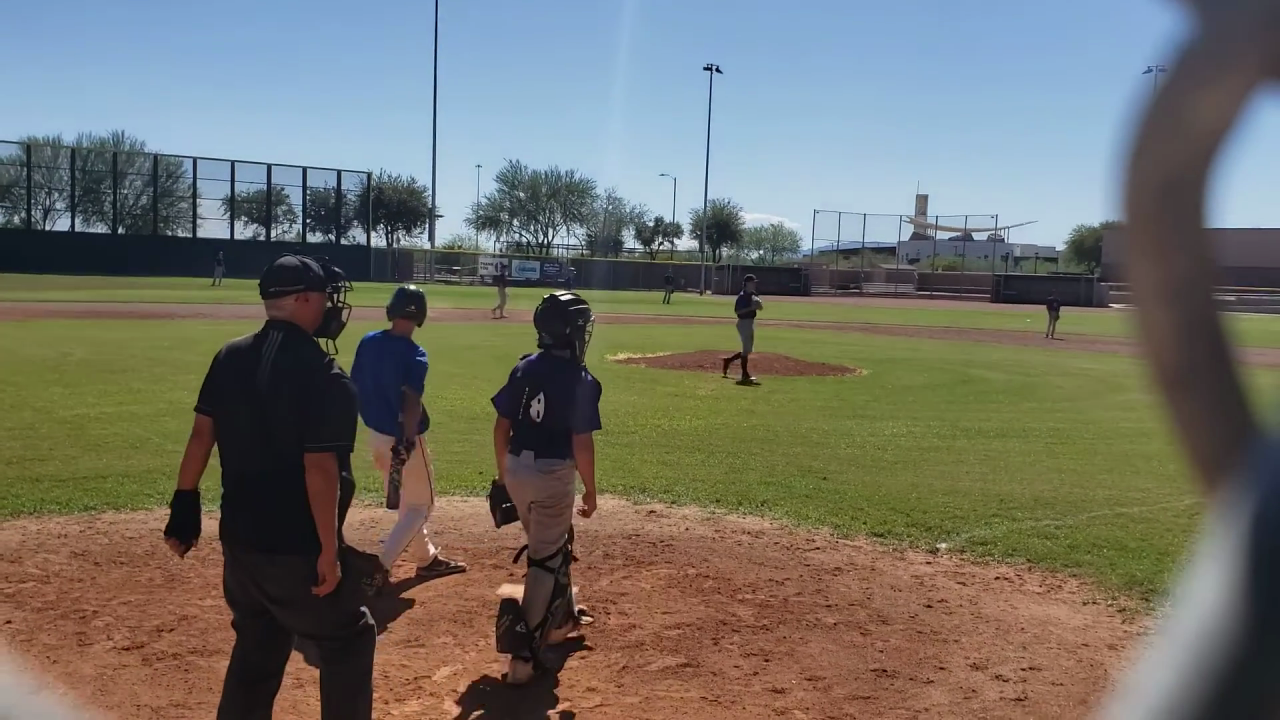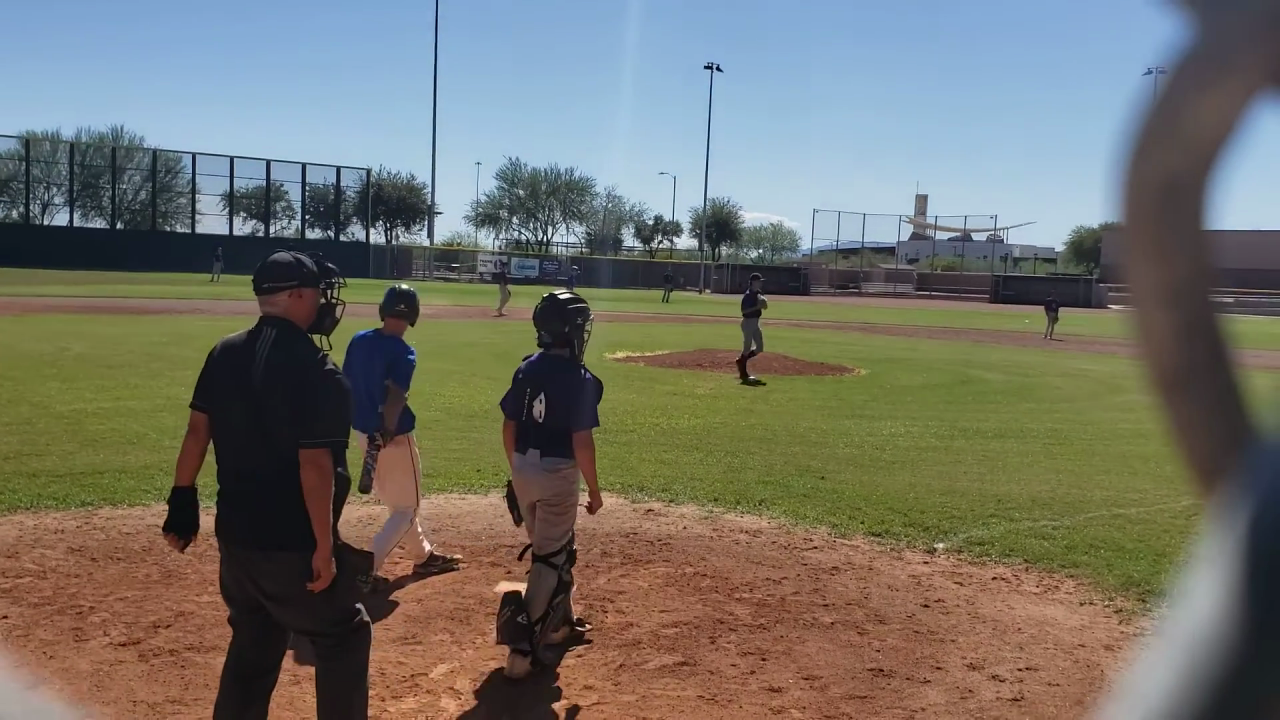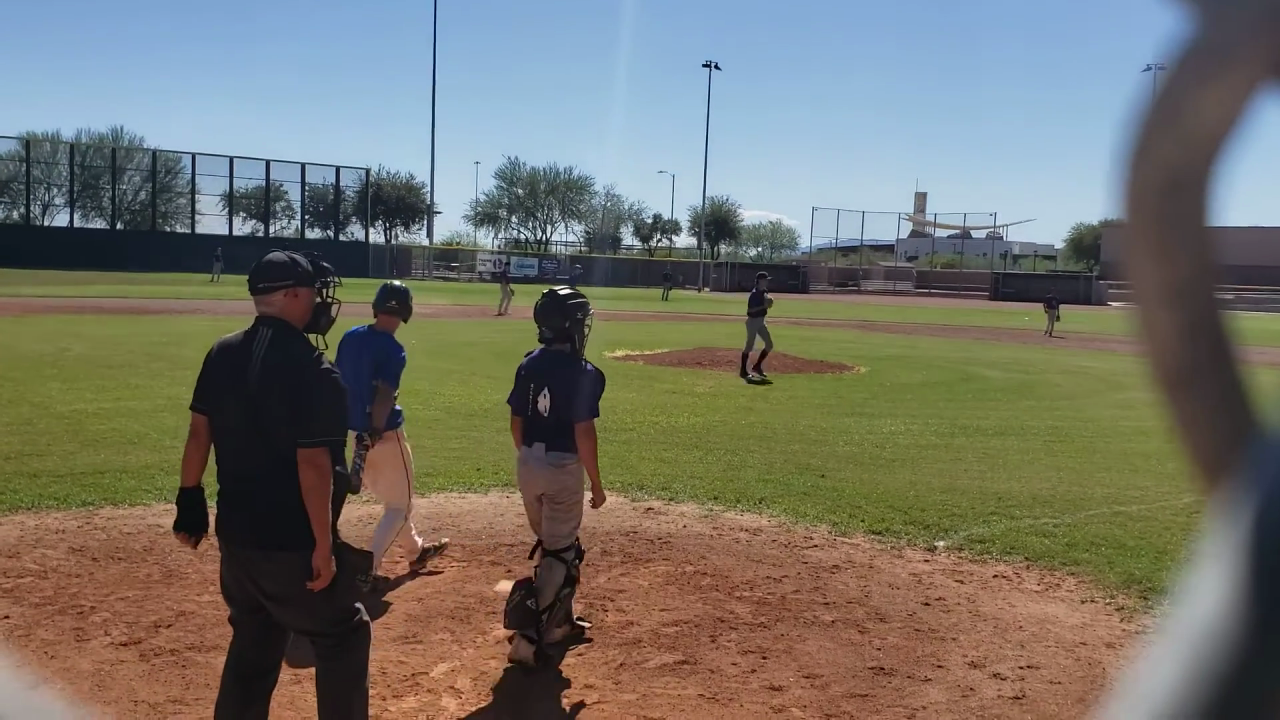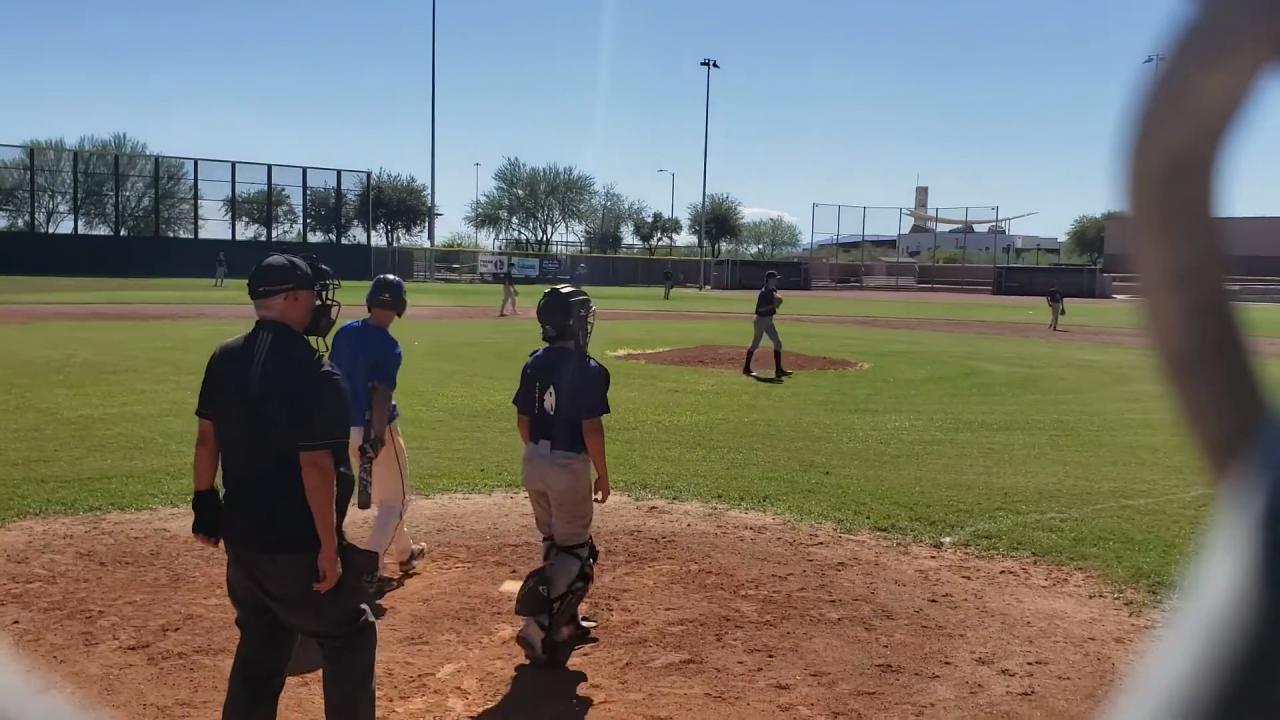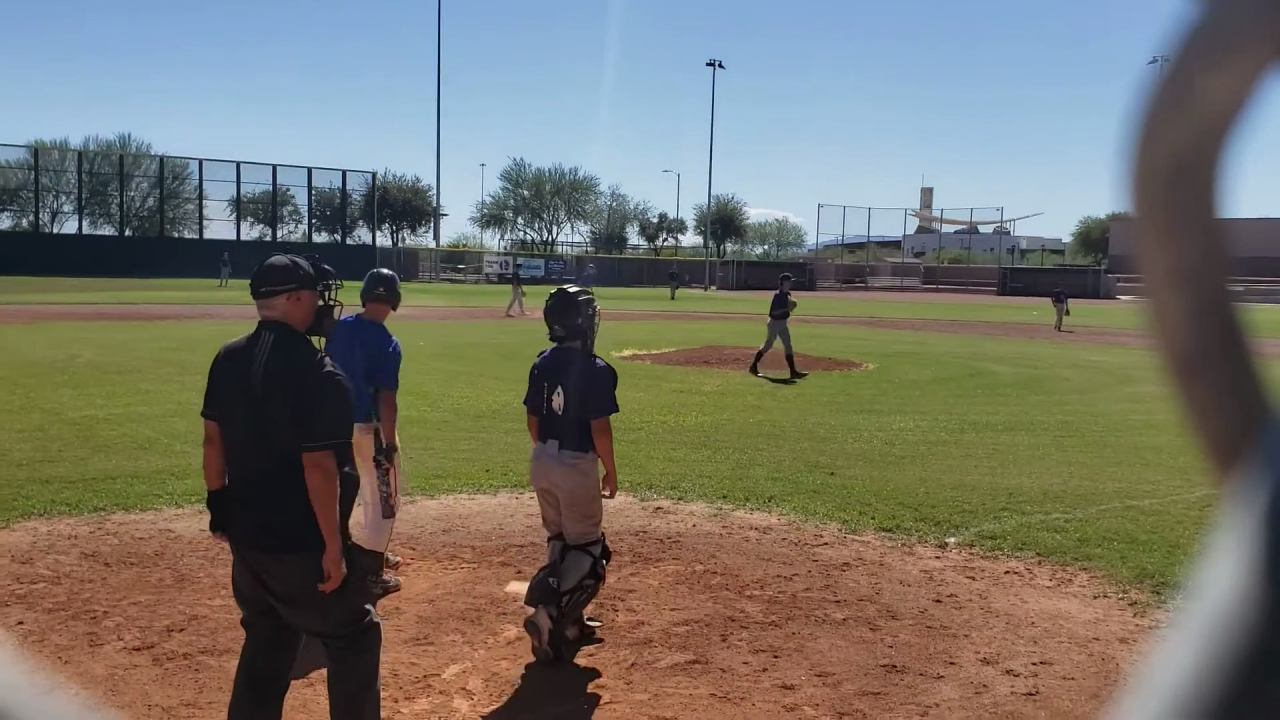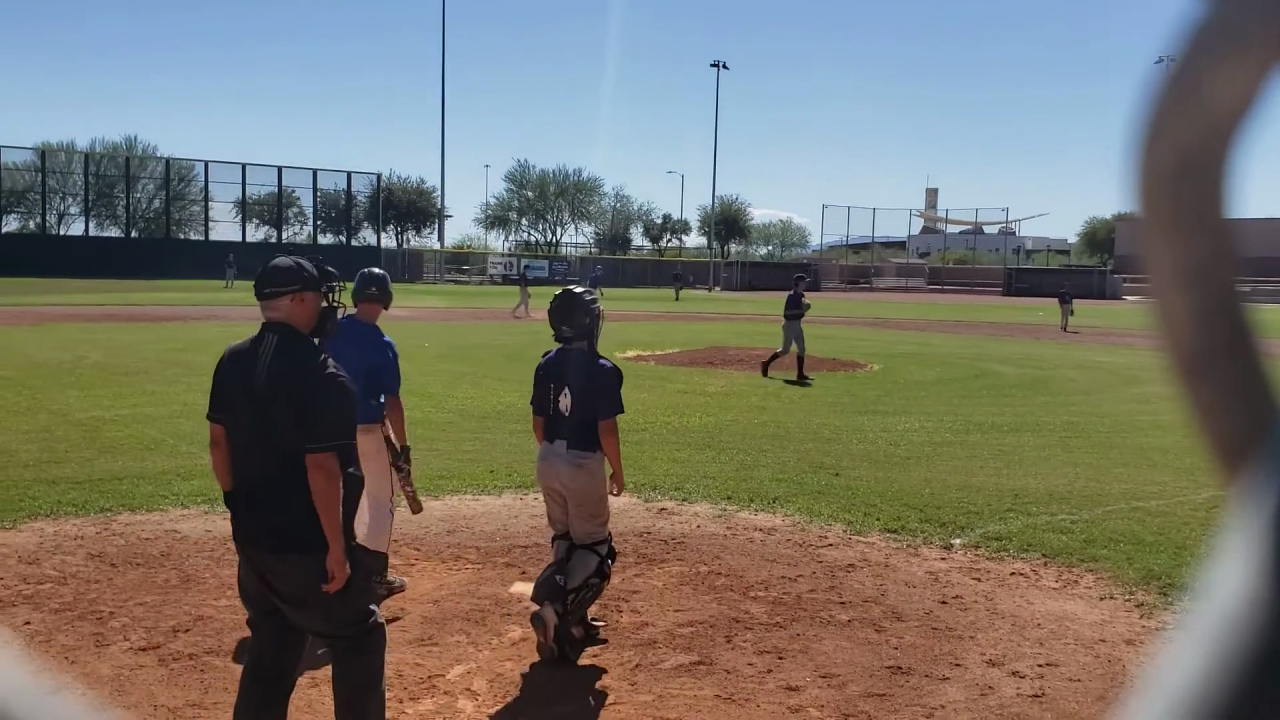
dt=0.1s
person 1, frame 1
left shoulder: (230, 358)
right shoulder: (321, 374)
left elbow: (201, 435)
right elbow: (320, 469)
left wrist: (184, 503)
right wrist: (328, 550)
left hip: (240, 536)
right hip: (297, 545)
left knee: (257, 644)
right knee: (347, 641)
person 1, frame 2
left shoulder: (224, 354)
right shoulder: (315, 370)
left elbow: (197, 431)
right elbow: (314, 465)
left wrist: (182, 499)
right wrist: (323, 547)
left hip: (236, 532)
right hip: (292, 541)
left knee: (253, 641)
right knee: (342, 638)
person 1, frame 3
left shoulder: (222, 355)
right shoulder: (310, 369)
left elbow: (199, 434)
right elbow: (313, 464)
left wrist: (190, 502)
right wrist: (323, 545)
left hip: (237, 533)
right hip: (292, 540)
left knee: (253, 641)
right knee: (342, 636)
person 1, frame 4
left shoulder: (225, 358)
right shoulder: (311, 372)
left elbow: (206, 439)
right elbow: (315, 467)
left wrist: (204, 504)
right wrist: (329, 547)
left hip: (244, 535)
right hip: (297, 542)
left knee: (260, 643)
right knee: (348, 639)
person 1, frame 5
left shoulder: (228, 359)
right shoulder: (315, 372)
left elbow: (213, 439)
right elbow: (319, 467)
left wrist: (220, 504)
right wrist: (333, 547)
left hip: (248, 536)
right hip: (303, 543)
left knee: (265, 643)
right knee: (353, 639)
person 1, frame 6
left shoulder: (232, 361)
right shoulder: (319, 374)
left elbow: (219, 442)
right elbow: (322, 469)
right wrist: (336, 548)
left hip: (254, 537)
right hip: (307, 544)
left knee: (271, 644)
right knee: (357, 640)
person 2, frame 1
left shoulder: (524, 369)
right shoulder: (580, 380)
left elbow: (501, 426)
right elbow: (581, 443)
left wrist: (504, 471)
right wrist: (590, 491)
left hip: (517, 468)
right hip: (552, 475)
left knee: (549, 548)
right knee: (546, 562)
left ankle: (559, 618)
right ankle: (521, 655)
person 2, frame 2
left shoulder: (526, 369)
right shoulder: (580, 379)
left elbow: (508, 427)
right elbow: (582, 442)
right wrist: (594, 489)
left hip: (524, 468)
right hip: (557, 474)
left knee: (550, 546)
right knee: (550, 559)
left ankle: (558, 623)
right ankle: (522, 648)
person 2, frame 3
left shoulder: (529, 365)
right shoulder: (583, 373)
left elbow: (516, 424)
right elbow: (584, 432)
right wrist: (596, 481)
left hip: (528, 463)
right hip: (563, 468)
left knee: (548, 544)
right knee: (562, 554)
left ankle: (557, 621)
right ankle: (527, 636)
person 2, frame 4
left shoulder: (533, 364)
right shoulder: (587, 370)
left elbow: (523, 422)
right elbow: (592, 429)
right wrist: (602, 475)
left hip: (534, 461)
right hip: (569, 465)
left knee: (554, 542)
right knee: (575, 550)
left ankle: (562, 621)
right ankle: (539, 621)
person 2, frame 5
left shoulder: (542, 365)
right shoulder: (596, 370)
left elbow: (533, 422)
right elbow: (600, 429)
right wrist: (611, 472)
left hip: (542, 461)
right hip: (577, 464)
left knee: (560, 541)
right knee: (588, 547)
left ankle: (567, 621)
right ankle: (549, 612)
person 2, frame 6
left shoulder: (546, 366)
right shoulder: (601, 371)
left elbow: (538, 423)
right elbow: (607, 430)
right wrist: (617, 471)
left hip: (548, 461)
right hip: (583, 464)
left knee: (564, 541)
right knee: (594, 546)
left ankle: (571, 621)
right ankle: (555, 608)
person 3, frame 1
left shoulder: (368, 342)
right shoulder: (413, 355)
left elbow: (356, 387)
right elbow: (411, 400)
right wrist: (405, 439)
left hip: (378, 435)
right hip: (404, 437)
left knee: (409, 502)
right knee: (420, 507)
left ankle: (427, 559)
right ankle: (377, 569)
person 3, frame 2
left shoulder: (358, 341)
right shoulder: (402, 353)
left elbow: (347, 385)
right elbow: (394, 394)
right wrist: (386, 431)
left hip: (364, 435)
right hip: (393, 438)
left knee: (398, 503)
right knee: (405, 508)
left ankle: (424, 556)
right ankle: (367, 571)
person 3, frame 3
left shoulder: (350, 337)
right shoulder: (392, 349)
left elbow: (339, 383)
right elbow: (382, 392)
right wrist: (375, 434)
left hip: (354, 431)
right hip: (380, 437)
left knee: (389, 499)
right knee: (398, 504)
left ankle: (417, 550)
right ankle: (365, 572)
person 3, frame 4
left shoulder: (344, 332)
right shoulder: (387, 346)
right elbow: (381, 393)
right wrist: (377, 435)
left hip: (351, 430)
right hip: (376, 431)
left knee: (384, 496)
right knee: (394, 501)
left ankle: (403, 551)
right ankle: (369, 572)
person 3, frame 5
left shoulder: (340, 328)
right shoulder: (386, 343)
right elbow: (386, 400)
right wrist: (389, 445)
right hip: (371, 428)
left knee: (371, 493)
right knee: (385, 499)
left ankle: (372, 557)
right ankle: (372, 574)
person 3, frame 6
left shoulder: (333, 330)
right shoulder: (381, 344)
right elbow: (392, 401)
right wrist: (403, 445)
right hip: (368, 429)
left knee: (361, 497)
right knee: (381, 501)
right ankle: (376, 576)
